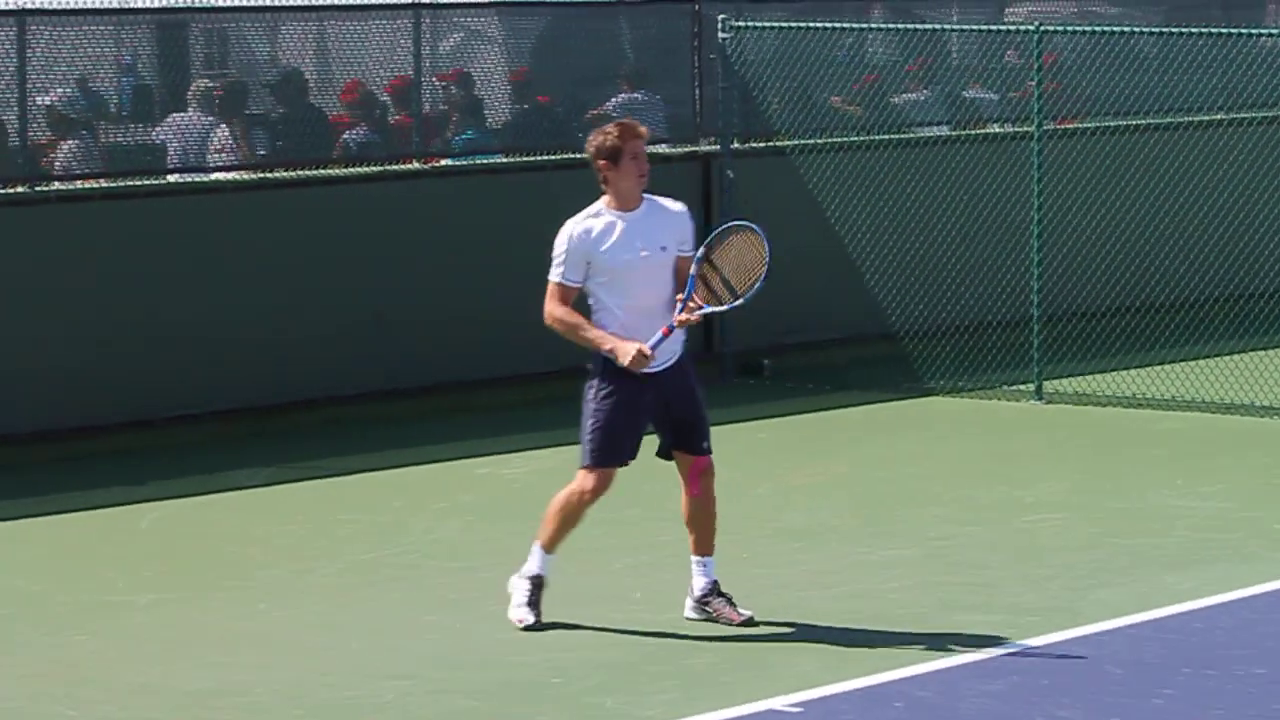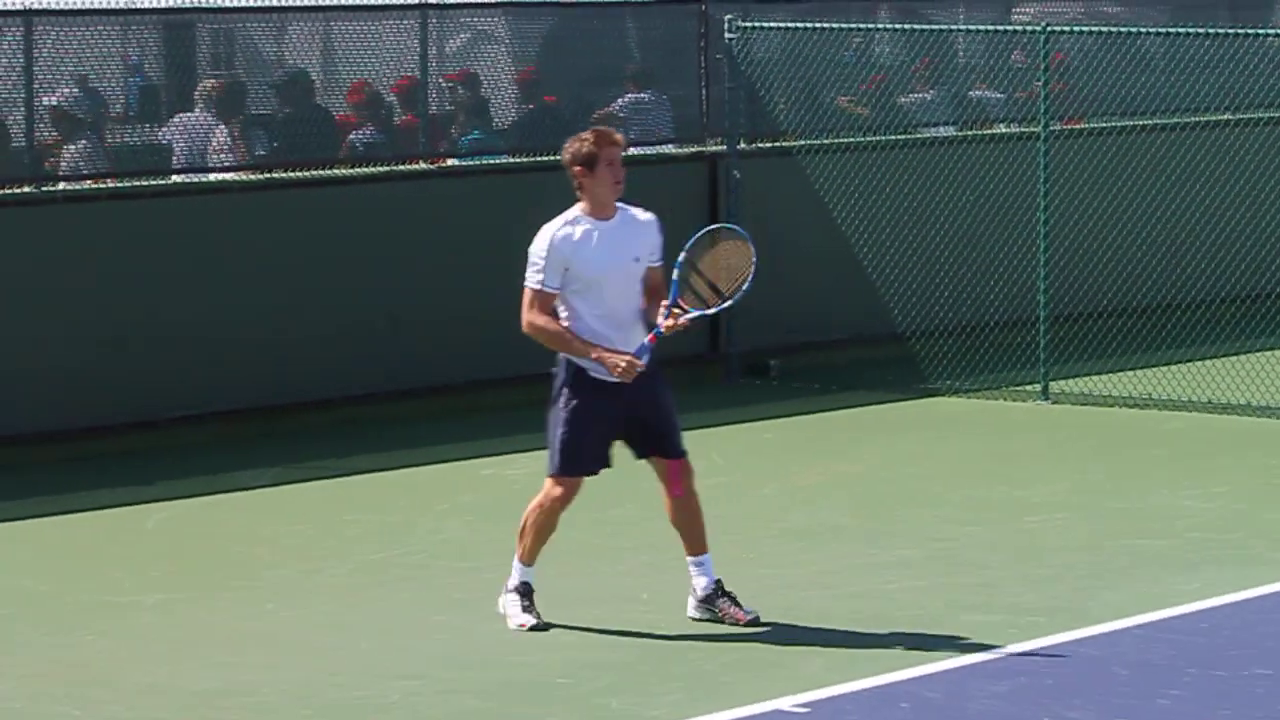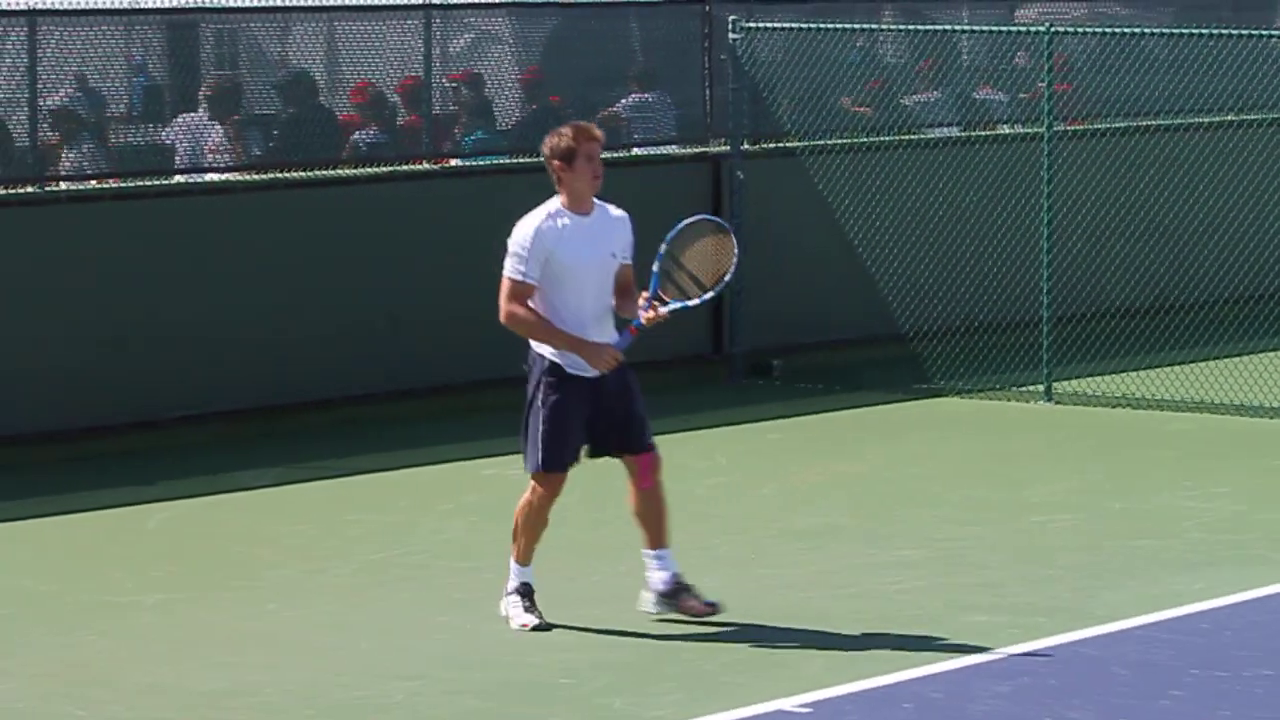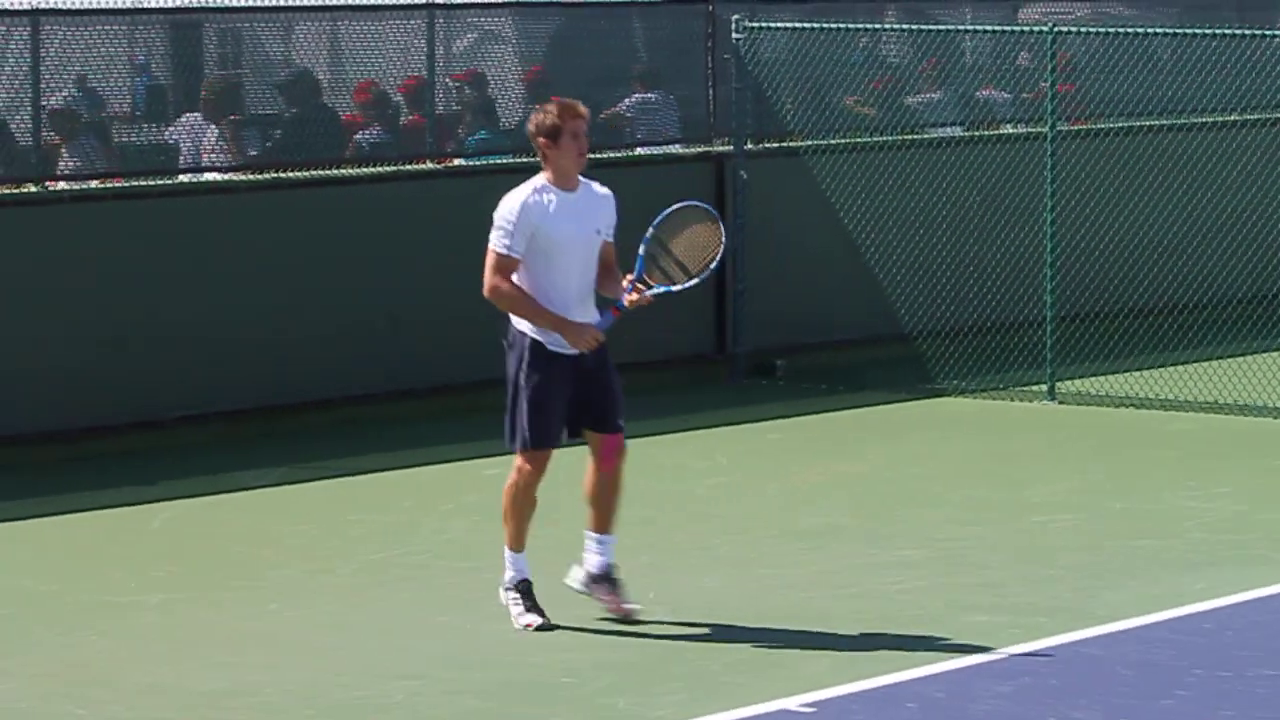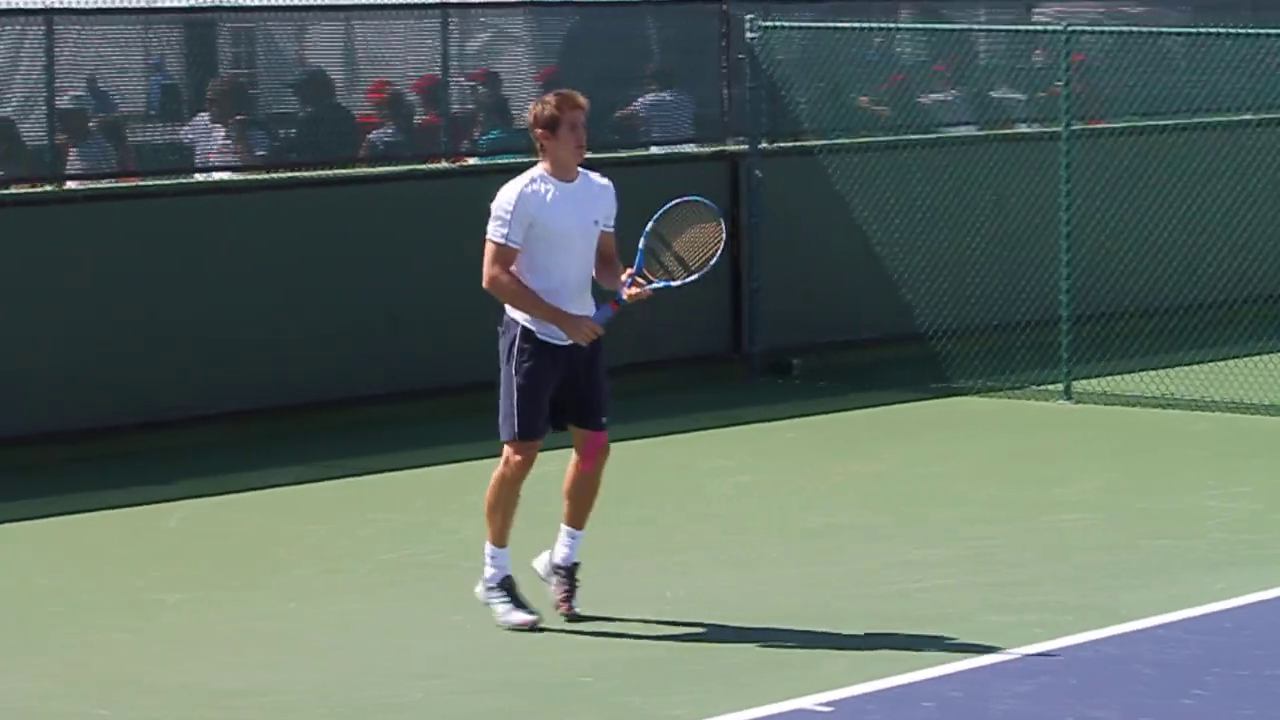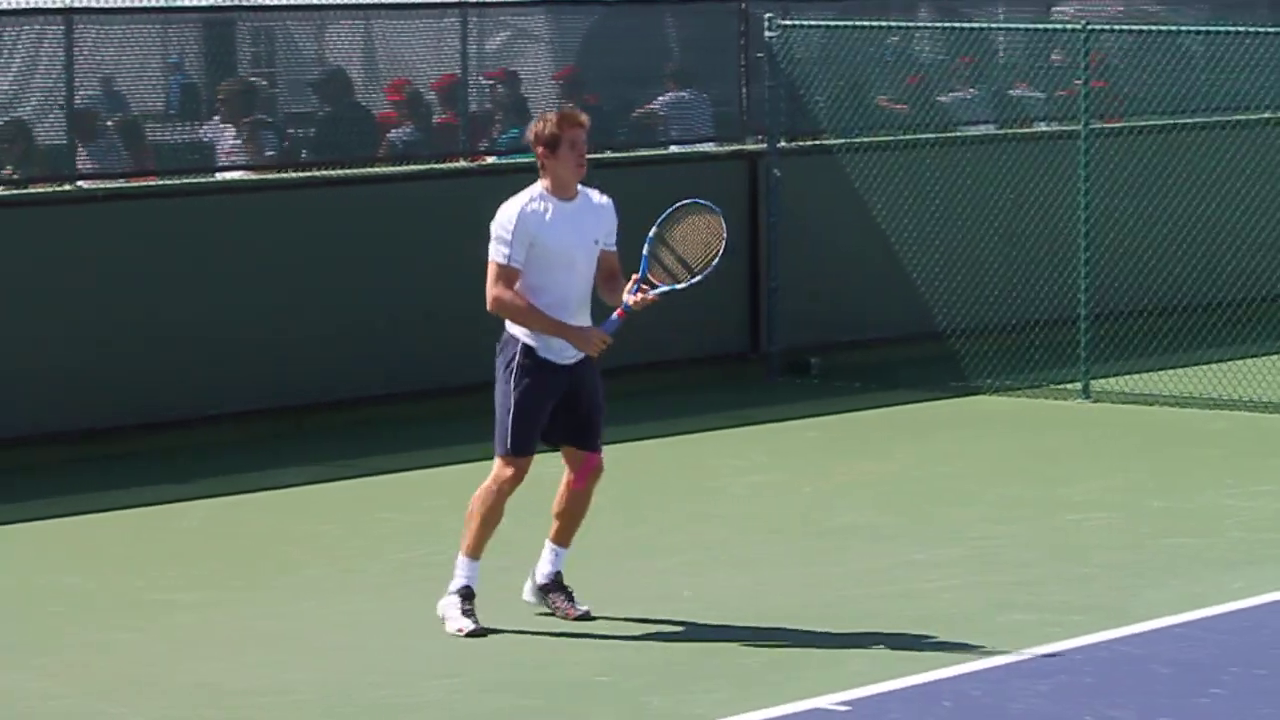
dt=0.1s
person 1, frame 1
left shoulder: (675, 215)
right shoulder: (579, 232)
left elbow: (691, 281)
right elbow: (555, 310)
left wrist: (692, 306)
right wrist: (613, 345)
left hip: (671, 364)
right hip: (617, 370)
left knee: (700, 472)
right knee: (592, 482)
left ankle: (704, 588)
right ankle: (530, 576)
person 1, frame 2
left shoulder: (645, 225)
right shoulder: (556, 239)
right elbow: (534, 320)
left wrist: (664, 314)
right wrist: (601, 355)
left hip: (639, 370)
right hip: (585, 377)
left knee: (677, 473)
right knee: (562, 488)
left ankle: (706, 588)
right ankle: (518, 586)
person 1, frame 3
left shoulder: (617, 222)
right shoulder: (536, 230)
right elbow: (511, 310)
left wrist: (642, 309)
right wrist: (582, 347)
left hip: (609, 365)
right hip: (559, 370)
left knee: (645, 468)
right knee: (546, 485)
left ankle: (664, 583)
right ankle: (518, 587)
person 1, frame 4
left shoulder: (602, 199)
right shoulder: (521, 206)
right elbow: (495, 285)
left wrist: (622, 289)
right wrist: (564, 327)
left hip: (586, 344)
right hip: (537, 347)
left knee: (610, 451)
right knee: (530, 465)
left ankle: (599, 567)
right ankle: (517, 580)
person 1, frame 5
left shoulder: (601, 190)
right shoulder: (519, 196)
right elbow: (494, 276)
left wrist: (622, 282)
right wrist: (563, 318)
left hip: (581, 337)
right hip: (532, 337)
left knee: (594, 447)
right knee: (519, 456)
left ankle: (562, 560)
right ankle: (495, 577)
person 1, frame 6
left shoulder: (600, 208)
right shoulder: (518, 214)
left elbow: (609, 276)
right elbow: (498, 296)
left wrist: (628, 292)
right wrist: (568, 332)
left hip: (575, 358)
right hip: (529, 356)
left knee: (587, 466)
right knee: (510, 470)
left ankle: (546, 579)
right ankle: (459, 591)
